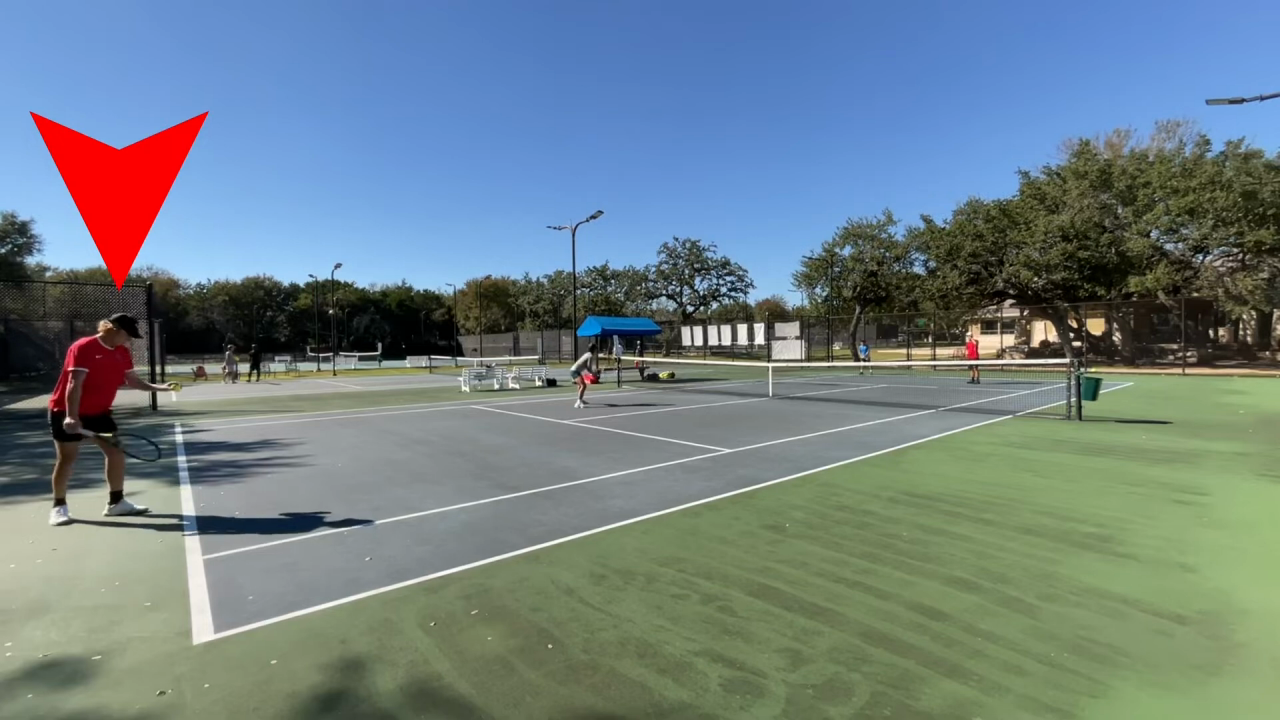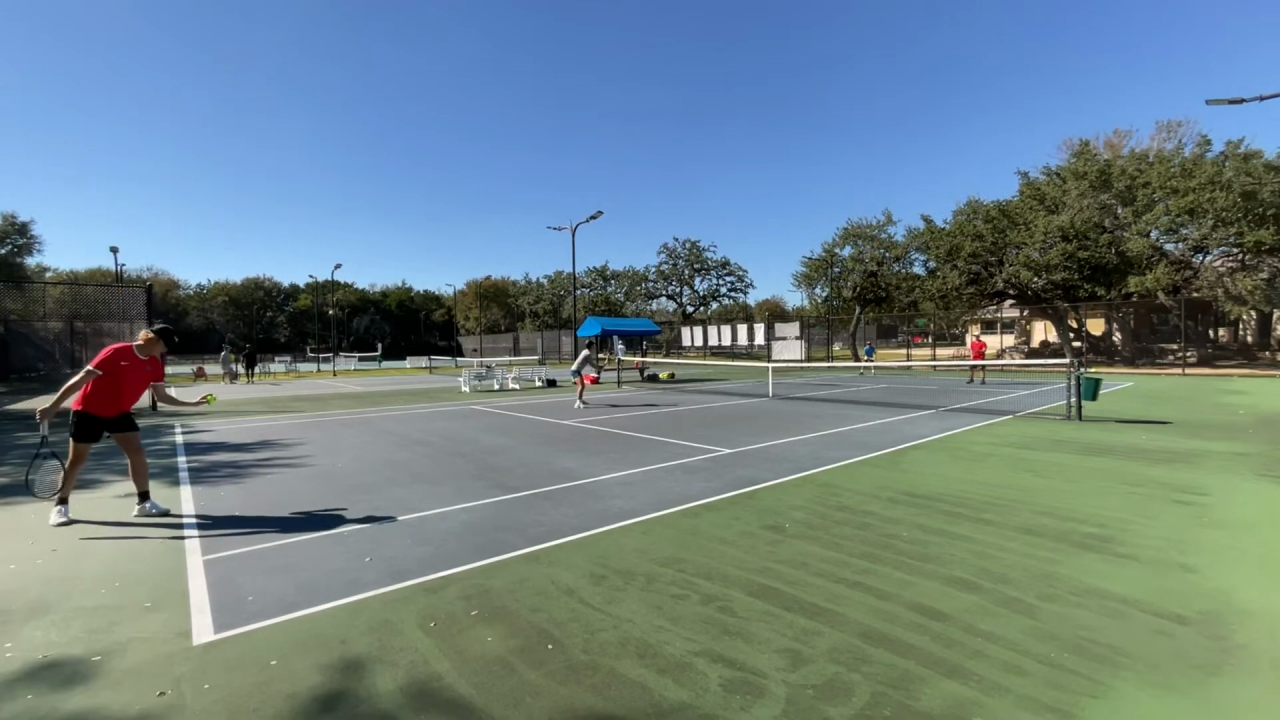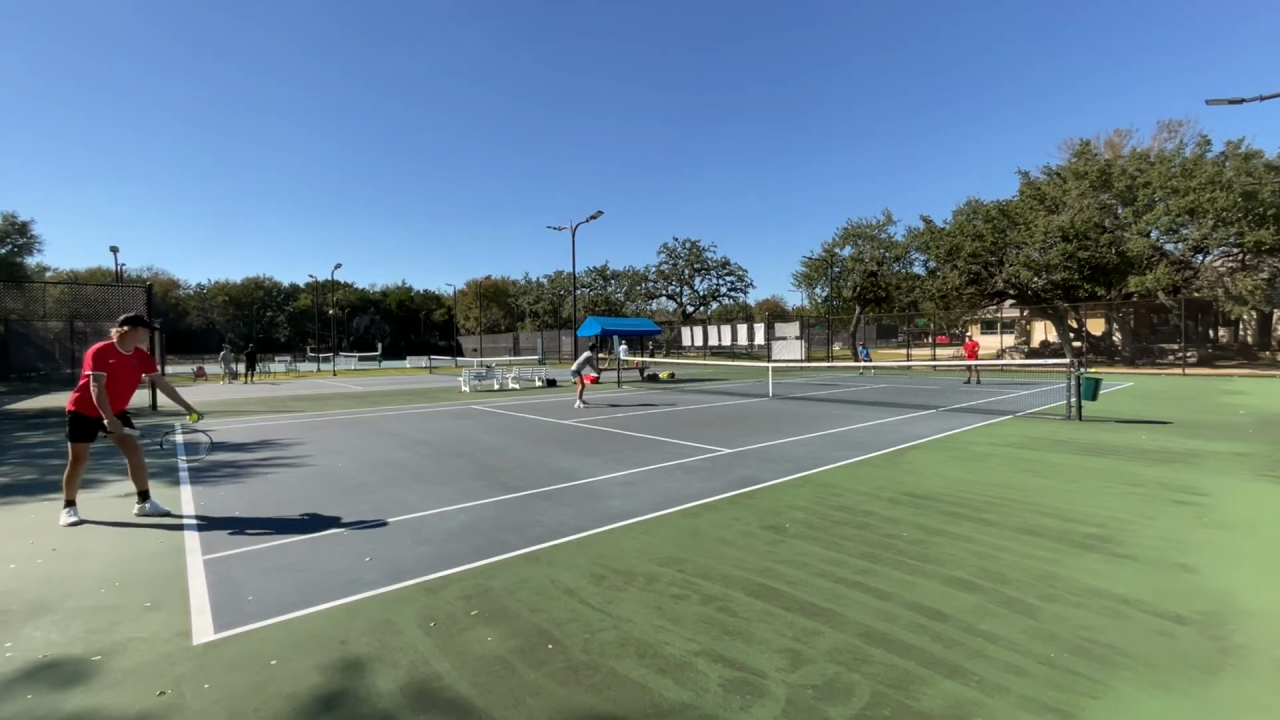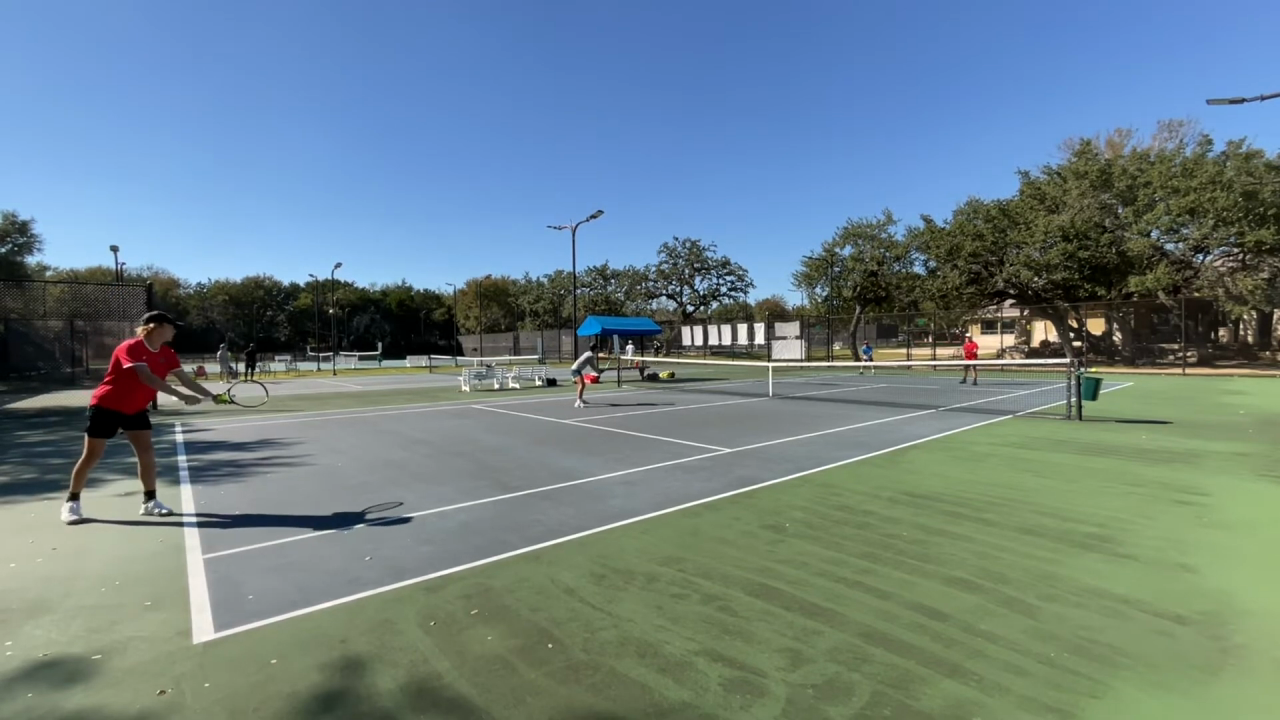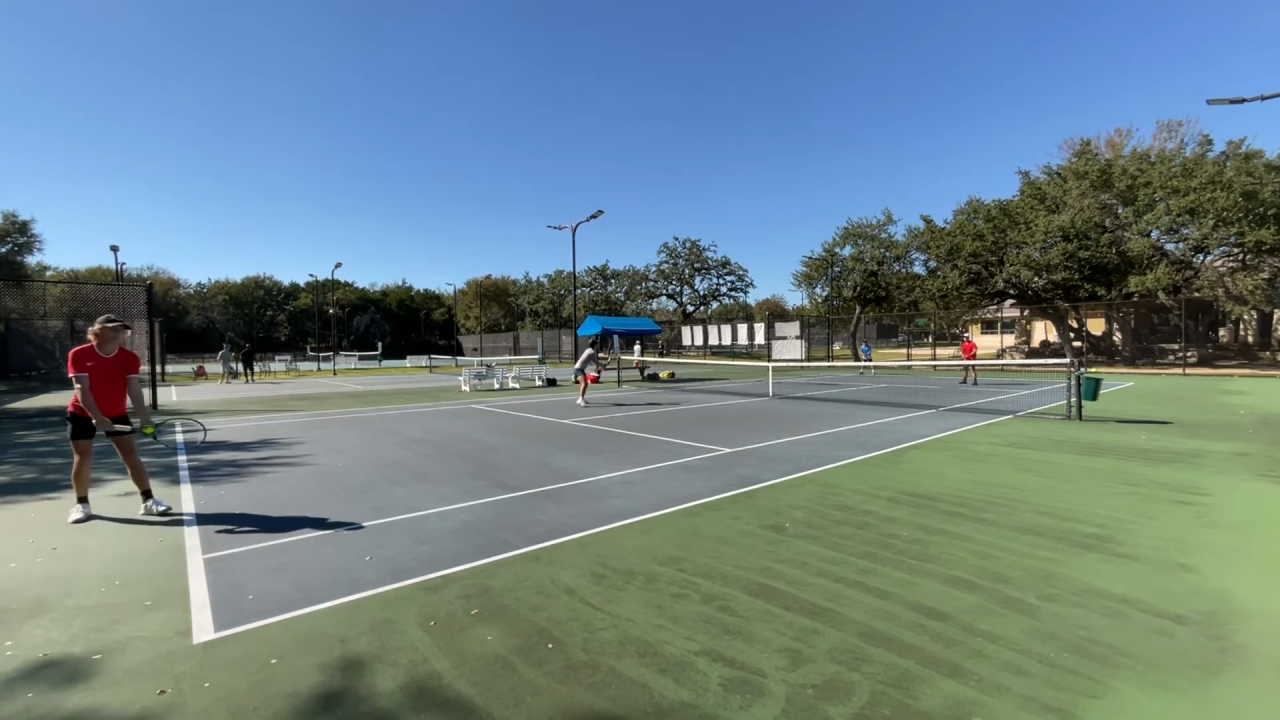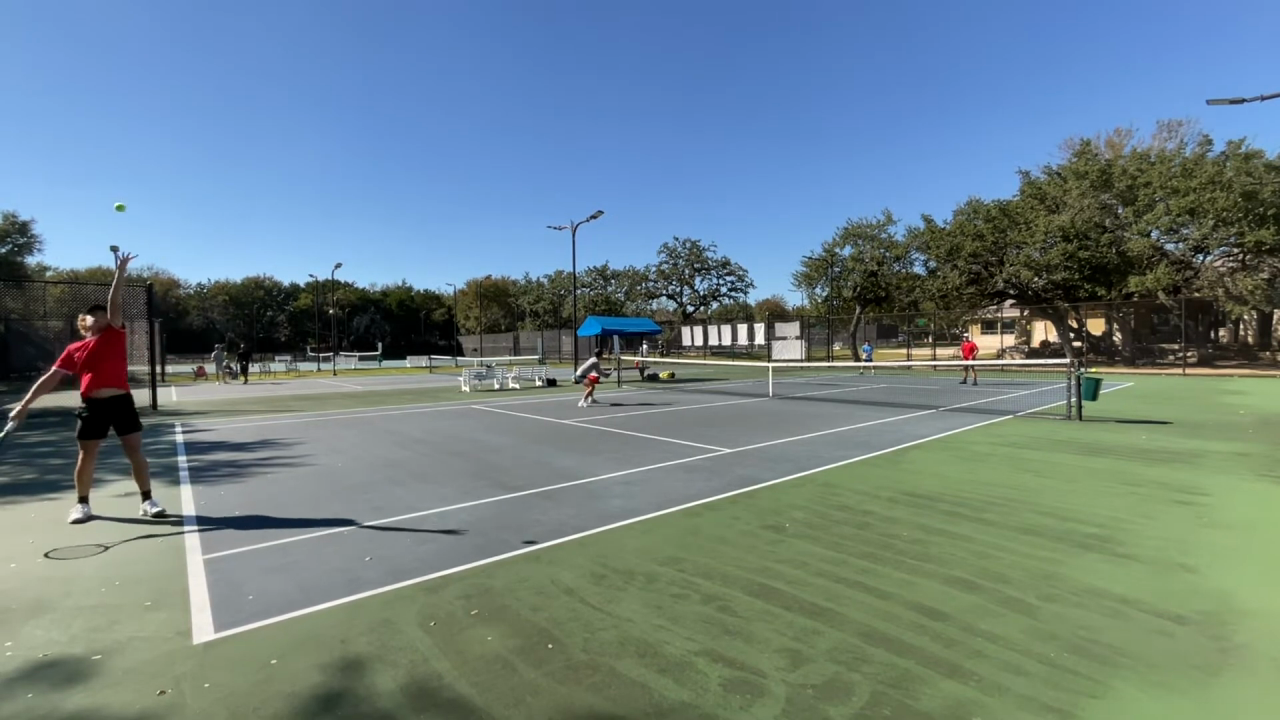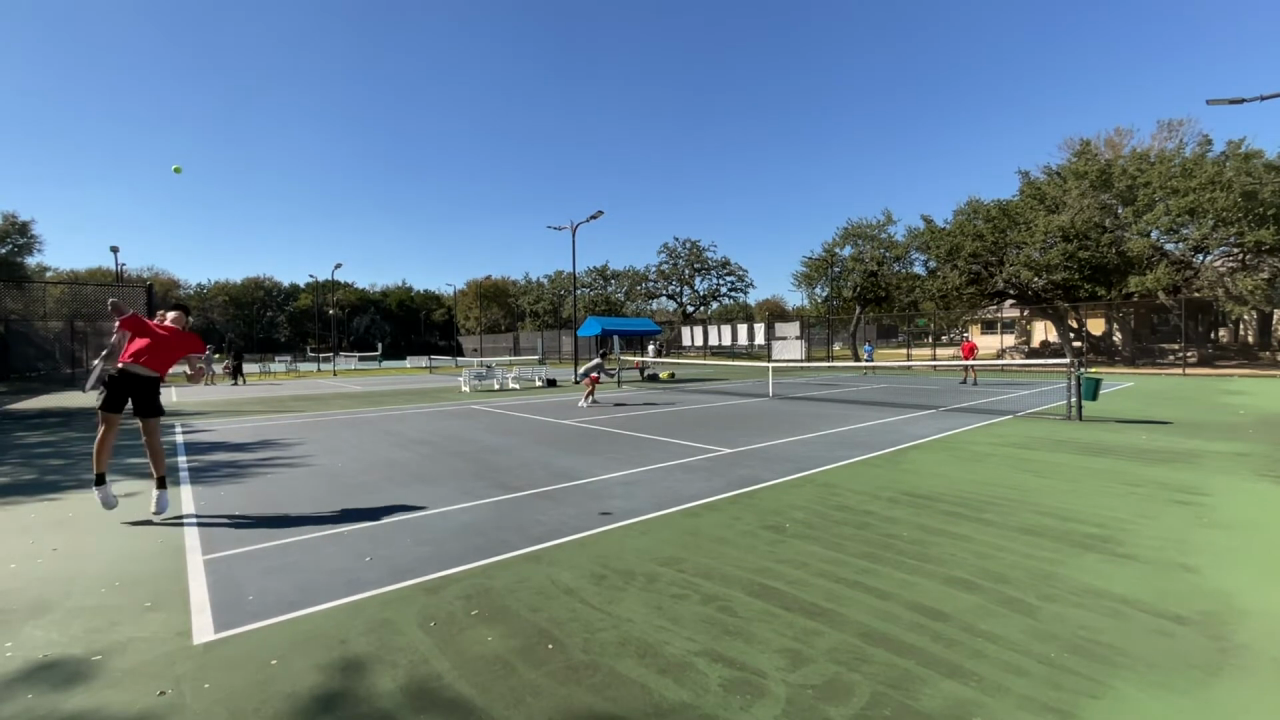
dt=0.7s
person 1, frame 1
left shoulder: (121, 352)
right shoulder: (83, 348)
left elbow: (132, 380)
right elbow: (75, 384)
left wrist: (158, 387)
right wrist: (71, 416)
left hip: (98, 412)
right hip: (66, 412)
left knee: (117, 452)
right knee: (66, 459)
left ankle: (116, 502)
right ankle: (59, 507)
person 1, frame 2
left shoulder: (155, 364)
right shoulder: (115, 353)
left elbow: (161, 396)
right elbow: (81, 379)
left wrist: (191, 403)
right wrist: (53, 407)
left hip: (120, 413)
right hip: (89, 412)
left knee: (137, 452)
right knee: (77, 460)
left ankle: (144, 503)
right ankle: (60, 506)
person 1, frame 3
left shoulder: (142, 357)
right shoulder: (99, 351)
left elbow: (162, 385)
right elbow: (97, 386)
left wrist: (188, 408)
right wrist: (107, 417)
left hip: (116, 412)
right hip: (83, 412)
left knee: (135, 453)
right knee: (78, 460)
left ankle: (144, 502)
right ankle: (68, 508)
person 1, frame 4
left shoulder: (167, 354)
right shoulder: (130, 348)
left elbow: (185, 379)
right elbow: (147, 377)
left wrist: (211, 396)
right wrist: (181, 396)
left hip: (135, 409)
right hip: (105, 407)
left knee: (147, 453)
right knee: (92, 455)
left ankle: (150, 501)
right ankle: (72, 502)
person 1, frame 5
left shoulder: (130, 358)
right shoulder: (79, 355)
left elbow: (134, 390)
right elbow: (82, 388)
left wrist: (145, 419)
right wrist: (96, 417)
left hip: (116, 415)
right hip: (82, 414)
left knee: (131, 456)
right knee: (83, 458)
left ankle: (149, 501)
right ankle: (82, 504)
person 1, frame 6
left shoulder: (114, 333)
right shoulder: (75, 350)
left elbow: (113, 304)
right elbow: (51, 378)
left wrist: (120, 272)
right wrist: (25, 404)
left hip: (121, 401)
right hip: (93, 407)
left knee: (135, 453)
right knee: (87, 456)
left ankle: (147, 501)
right ankle: (82, 503)
person 1, frame 7
left shoulder: (189, 340)
right shoulder: (144, 325)
left elbow: (195, 368)
right elbow: (115, 307)
left wrist: (196, 372)
left hip: (148, 383)
right hip: (121, 378)
left knee: (152, 435)
right knee: (107, 430)
left ankle: (161, 489)
right ankle: (100, 483)
